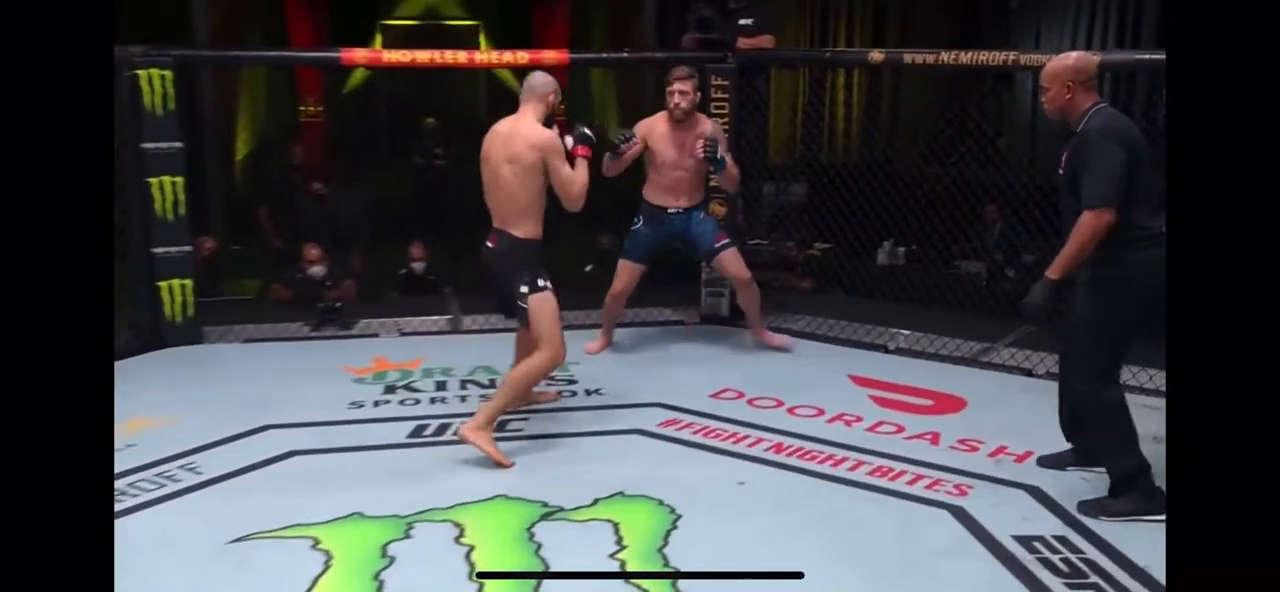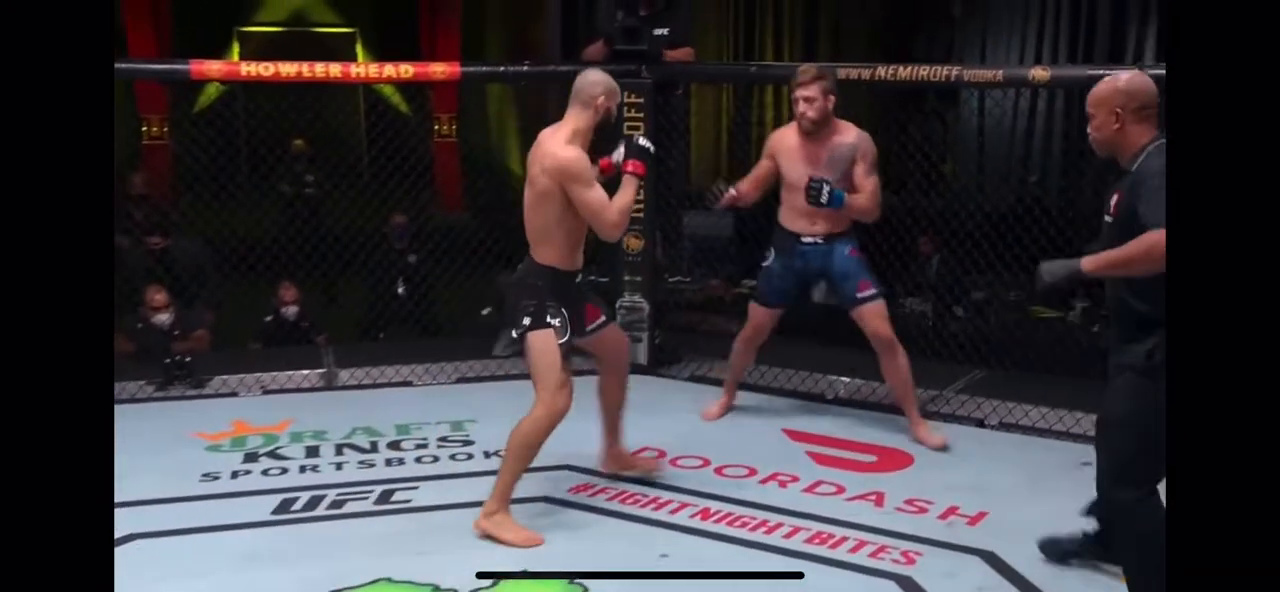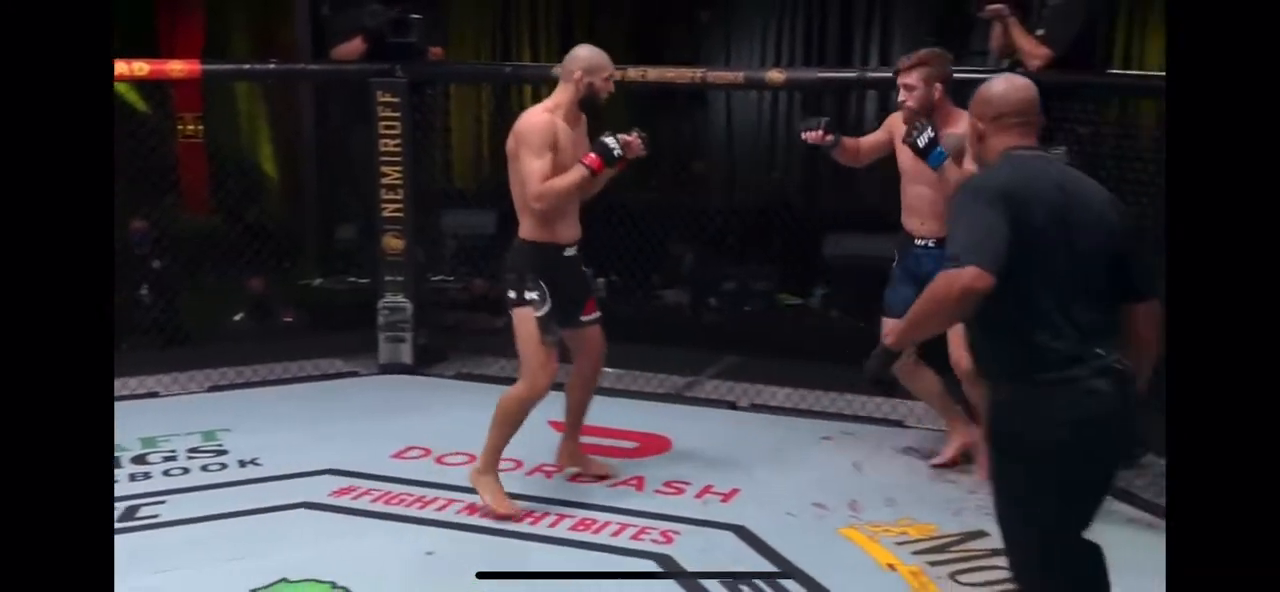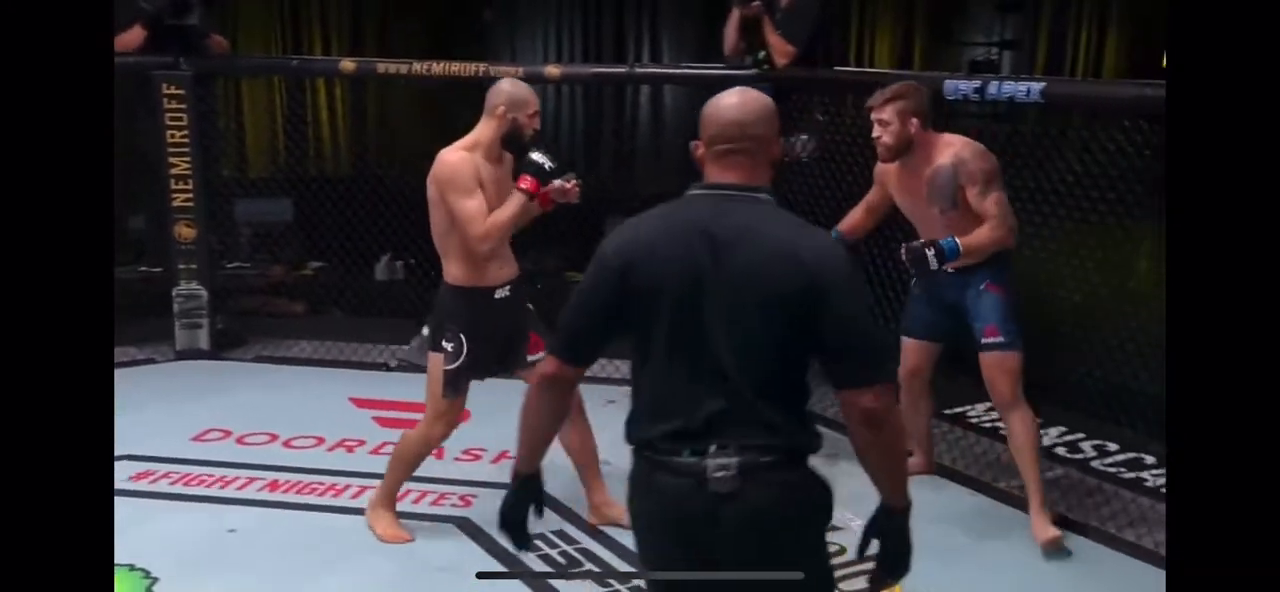
dt=0.7s
person 1, frame 1
left shoulder: (1100, 134)
right shoulder: (1097, 129)
left elbow: (1100, 216)
left wrist: (1051, 279)
left hip: (1126, 268)
right hip: (1117, 265)
left knee: (1092, 372)
right knee: (1077, 356)
left ankle: (1136, 491)
right ankle: (1089, 446)
person 1, frame 2
left shoulder: (1157, 172)
right shoulder: (1147, 170)
left elbow: (1163, 244)
left wrist: (1077, 267)
left hip: (1156, 354)
right hip: (1144, 343)
left knee: (1126, 476)
right knee: (1116, 435)
right ankle: (1110, 540)
person 1, frame 3
left shoulder: (986, 189)
right shoulder: (1096, 197)
left elbow: (965, 282)
right elbow: (1142, 313)
left wrist: (895, 341)
right wrist: (1126, 397)
left hip: (1036, 407)
right hip: (1104, 400)
right knee: (1063, 547)
person 1, frame 4
left shoulder: (635, 241)
right shoulder: (814, 254)
left elbow: (555, 372)
right elbow: (869, 403)
left wrist: (525, 474)
right wrist: (896, 505)
left hip: (665, 487)
right hip: (774, 490)
person 2, frame 1
left shoulder: (496, 131)
right shoulder: (542, 139)
right elbow: (574, 200)
right wrist: (581, 152)
left hip: (496, 246)
right hip: (518, 255)
left knee: (536, 319)
right knee: (551, 351)
left ankle: (521, 393)
right ankle: (479, 426)
person 2, frame 2
left shoulder: (553, 138)
right shoulder: (567, 156)
right elbow: (611, 228)
left wrist: (608, 167)
right wrist: (633, 170)
left hip: (559, 281)
right hip: (541, 288)
left knee: (618, 351)
right knee: (554, 400)
left ankle: (614, 451)
right ankle: (495, 512)
person 2, frame 3
left shoulder: (578, 123)
right shoulder: (535, 125)
right elbow: (536, 199)
left wrist: (617, 160)
right wrist: (589, 162)
left hip: (569, 258)
right hip: (532, 262)
left knee: (591, 357)
right knee: (538, 376)
left ankle: (570, 452)
right ankle: (486, 472)
person 2, frame 4
left shoulder: (504, 159)
right shoulder: (455, 163)
right elbow: (482, 240)
left wrist: (545, 199)
right wrist: (527, 186)
left hip: (508, 297)
right hip: (465, 306)
left knee: (565, 393)
right knee: (439, 423)
left ankle: (598, 501)
right ankle: (382, 504)
person 3, frame 1
left shoulder: (711, 130)
right shoulder: (648, 128)
left elbow: (731, 185)
right elbow: (609, 171)
left wrist: (719, 164)
right wrist: (616, 153)
left hip: (693, 215)
right hip: (653, 217)
left knee: (742, 278)
right knee: (620, 290)
left ankle: (759, 330)
right ankle: (605, 334)
person 3, frame 2
left shoulder: (856, 142)
right shoulder: (779, 141)
left elbow: (871, 210)
right elbow: (752, 190)
left wrist: (838, 200)
right wrist: (732, 194)
left hip: (838, 247)
right hip: (789, 247)
left knee: (883, 336)
right knee: (752, 333)
left ankle: (916, 421)
right ankle: (728, 396)
person 3, frame 3
left shoulder: (972, 132)
right shoulder: (899, 124)
right elbow: (859, 153)
left wrist: (938, 154)
right wrist: (831, 141)
right hip: (912, 253)
left knee: (964, 363)
right knee: (897, 356)
left ankle: (987, 438)
right ankle: (962, 431)
person 3, frame 4
left shoulder: (966, 158)
right shoulder: (888, 166)
left elbow: (1004, 231)
right elbow: (872, 208)
left wrist: (951, 249)
right wrist: (834, 238)
left hip: (982, 277)
right hip: (932, 277)
left knee: (1006, 395)
right knee: (910, 375)
left ankle: (1038, 510)
right ankle: (922, 456)
